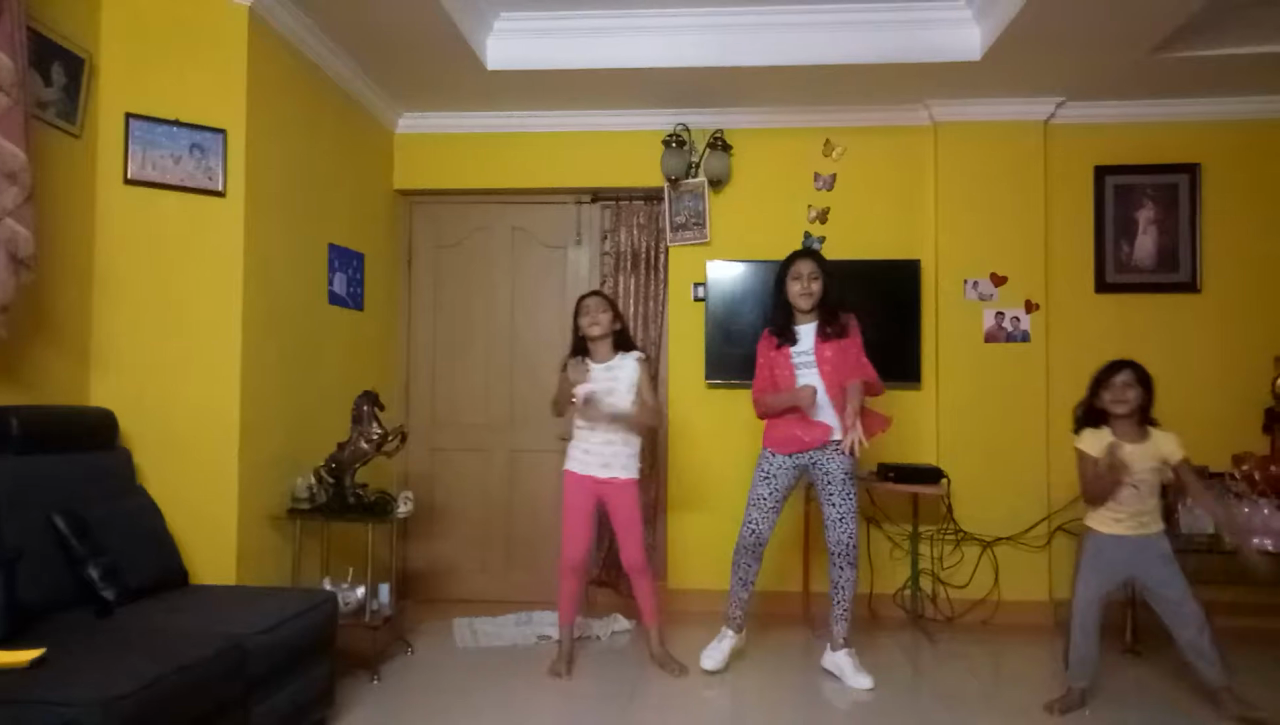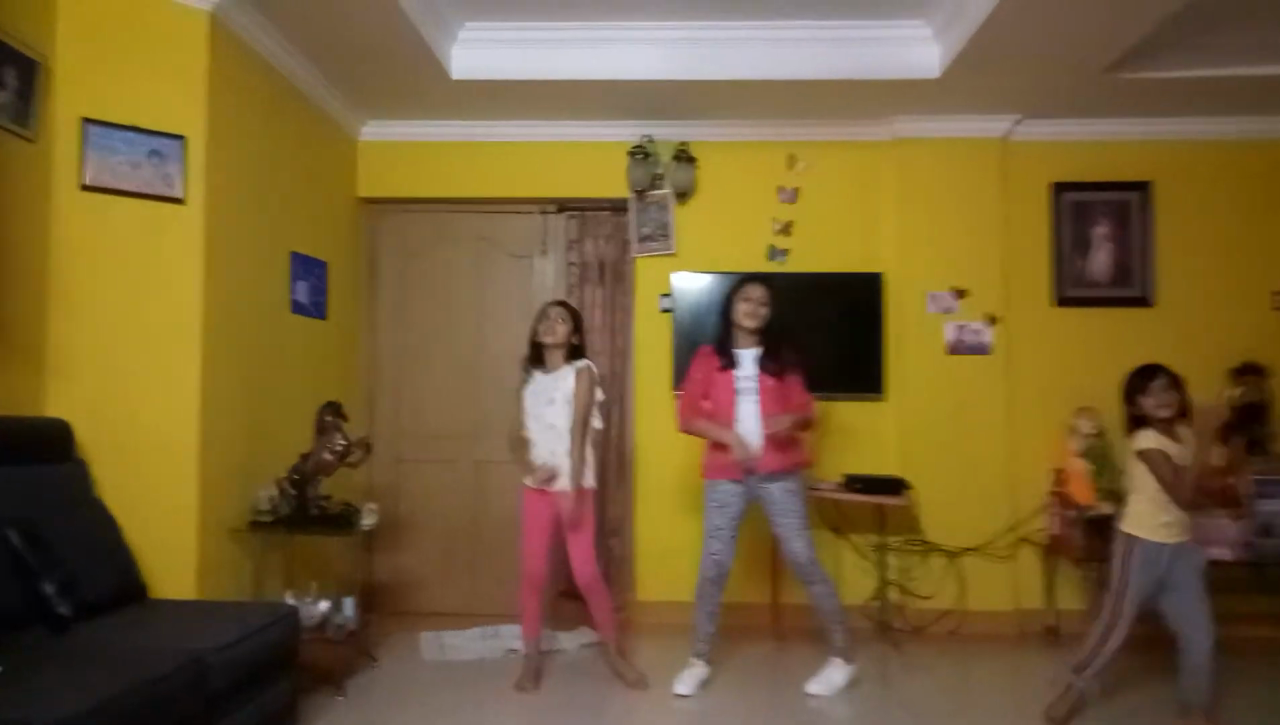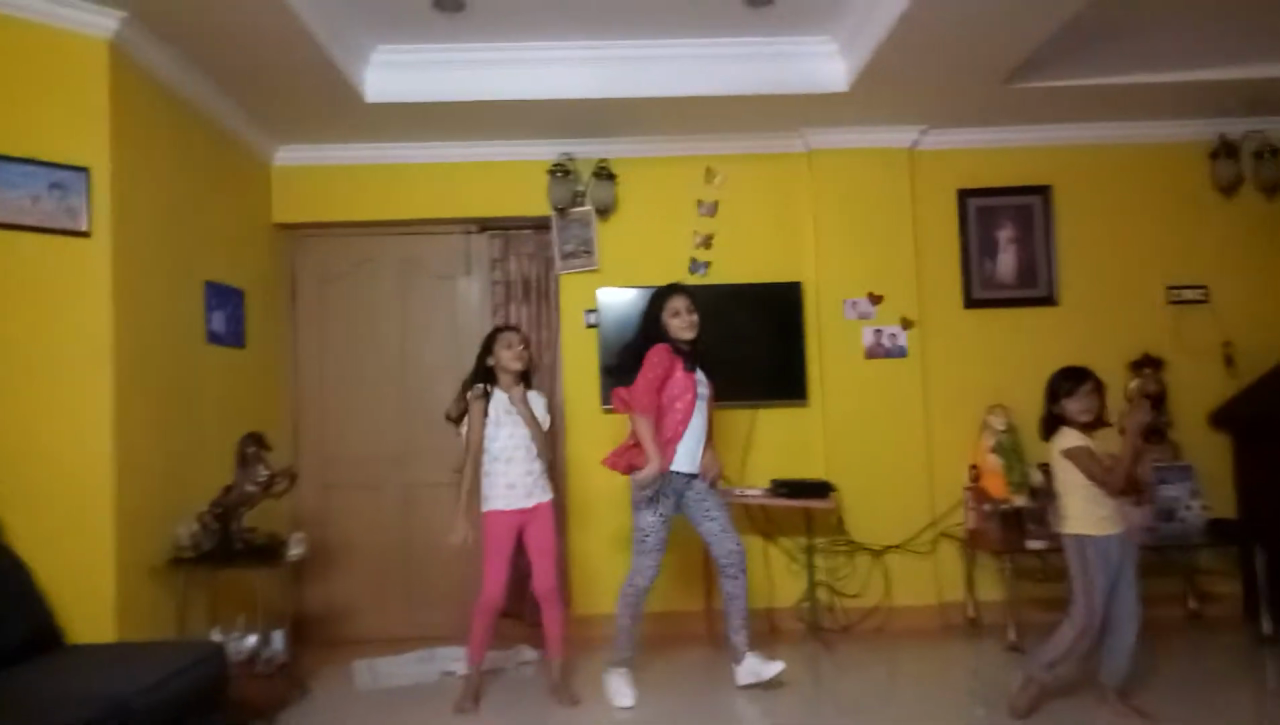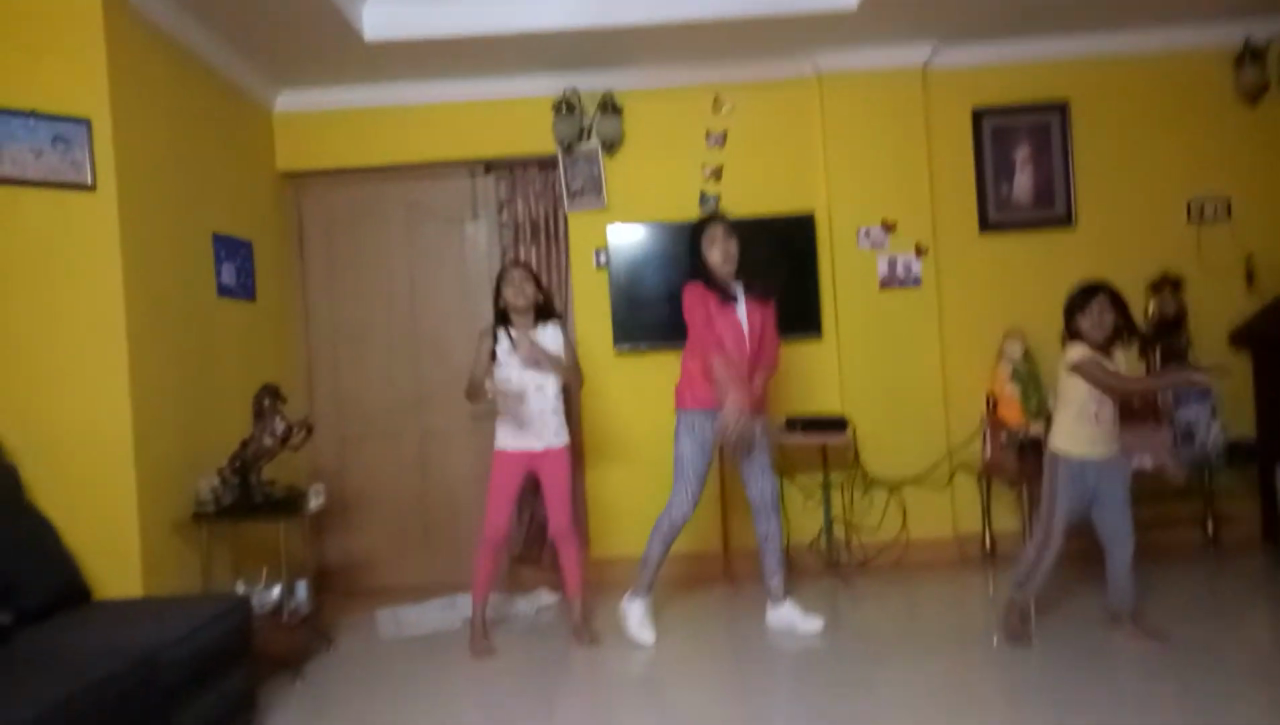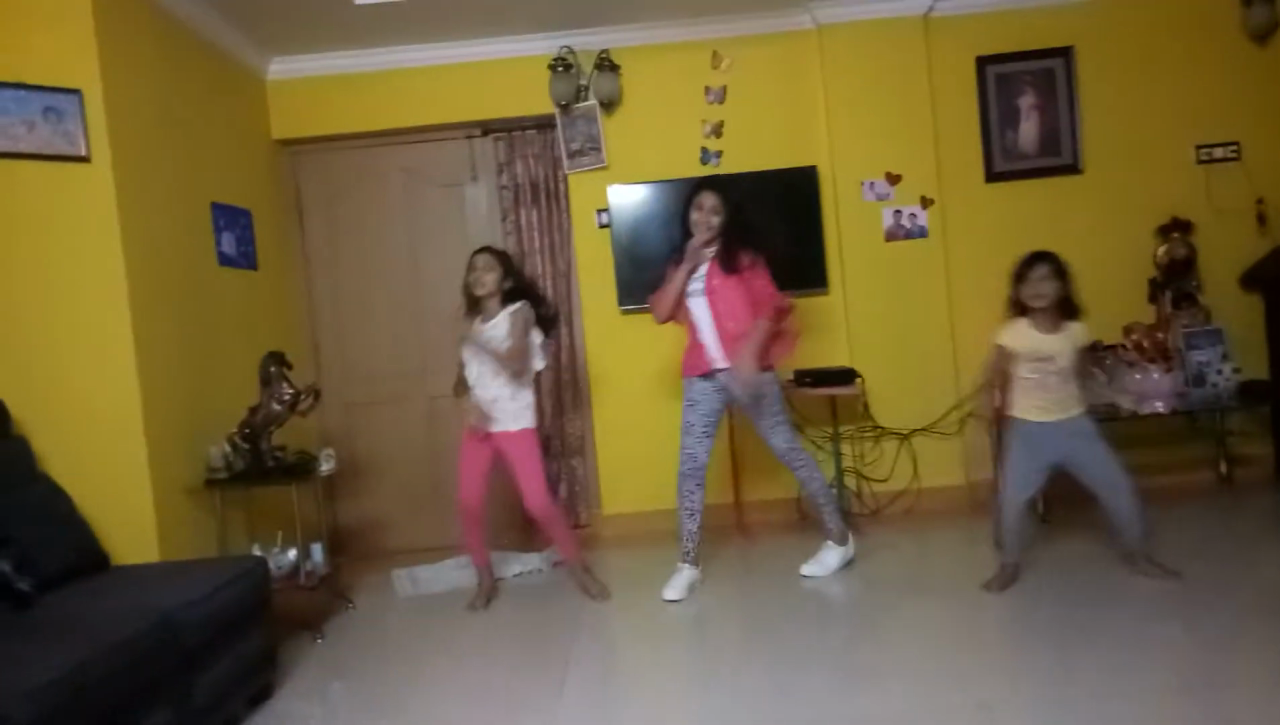
dt=0.3s
person 1, frame 1
left shoulder: (842, 326)
right shoulder: (771, 339)
left elbow: (856, 376)
right elbow: (761, 402)
left wrist: (853, 418)
right wrist: (793, 397)
left hip: (834, 447)
right hip: (782, 448)
left knee: (844, 544)
right knee: (752, 535)
left ankle: (838, 649)
right ankle: (732, 629)
person 1, frame 2
left shoulder: (779, 358)
right shoulder: (709, 357)
left elbow: (802, 411)
right elbow: (689, 417)
left wrist: (786, 422)
right wrist: (730, 439)
left hip: (778, 472)
right hip: (726, 474)
left knee: (803, 560)
right knee: (714, 565)
left ankle: (840, 656)
right ankle: (699, 659)
person 1, frame 3
left shoulder: (696, 364)
right shoulder: (661, 354)
right elbow: (639, 402)
left wrist: (711, 457)
right wrist: (652, 458)
left hip: (695, 476)
right hip: (661, 476)
left knee: (731, 555)
right knee: (645, 569)
left ankle: (744, 658)
right ankle: (619, 667)
person 1, frame 4
left shoulder: (756, 298)
right shoulder: (697, 291)
left elbow: (765, 357)
right elbow: (708, 350)
left wrist: (745, 408)
right wrist: (731, 405)
left hip: (745, 409)
right hip: (701, 409)
left knee: (766, 498)
right knee: (683, 504)
left ankle: (779, 604)
right ankle: (637, 597)
person 1, frame 5
left shoulder: (741, 257)
right shoulder: (683, 263)
left elbow: (768, 308)
right elbow: (661, 312)
left wrist: (752, 359)
right wrist: (687, 265)
left hip: (748, 370)
right hip: (702, 376)
left knee: (789, 451)
right knee: (691, 466)
left ankle: (838, 538)
right ankle: (687, 565)
person 2, frame 1
left shoulder: (635, 362)
right shoulder: (575, 366)
left elbow: (652, 417)
right elbow: (558, 409)
left wrist: (607, 414)
right wrist: (567, 389)
left hip: (622, 476)
right hip: (580, 472)
left knee: (636, 560)
right knee: (573, 558)
left ankle: (656, 645)
right ankle: (565, 645)
person 2, frame 2
left shoulder: (582, 371)
right shoulder: (532, 380)
left elbow: (581, 428)
right elbow: (526, 437)
left wrist: (575, 493)
right wrist: (531, 465)
left hip: (578, 484)
right hip: (539, 486)
left knee: (587, 575)
right knee: (533, 572)
left ankle: (613, 651)
right ankle: (532, 658)
person 2, frame 3
left shoulder: (536, 400)
right shoulder: (480, 396)
left elbow: (545, 453)
right elbow: (471, 456)
left wrist: (526, 413)
right wrist: (462, 515)
left hip: (538, 503)
right hip: (497, 507)
left knee: (547, 588)
right knee: (492, 595)
left ankle: (557, 674)
right ankle: (472, 679)
person 2, frame 4
left shoulder: (553, 332)
right shoulder: (493, 336)
left elbow: (575, 379)
right elbow: (470, 391)
left wrist: (542, 356)
right wrist: (490, 389)
left hip: (552, 443)
right hip: (509, 446)
left knee: (562, 528)
right knee: (494, 532)
left ankle: (578, 614)
right ankle: (478, 619)
person 2, frame 5
left shoulder: (518, 314)
right shoulder: (471, 323)
left elbow: (516, 366)
right elbow: (461, 383)
left wrist: (479, 342)
right wrist: (468, 402)
left hip: (517, 425)
right hip: (480, 427)
left knee: (539, 505)
right knee: (468, 505)
left ankle: (579, 570)
right ankle: (485, 580)
person 3, frame 1
left shoulder: (1164, 441)
right shoulder: (1091, 440)
left elbow: (1197, 490)
right elbow: (1093, 498)
left wrist: (1235, 532)
right wrist: (1108, 470)
left hip: (1150, 542)
right hip: (1103, 542)
left knee: (1188, 617)
right knee: (1083, 615)
left ankle: (1223, 691)
right ankle: (1077, 688)
person 3, frame 2
left shoulder: (1179, 438)
right shoulder: (1148, 441)
left elbow: (1197, 493)
right elbow: (1184, 496)
right wrist: (1199, 449)
left hip: (1179, 546)
right hip: (1141, 543)
left knee: (1198, 631)
right knee: (1117, 620)
right ankle: (1075, 689)
person 3, frame 3
left shoulder: (1087, 440)
right shoulder: (1068, 440)
left elbow: (1122, 485)
right elbow: (1113, 483)
left wrist: (1133, 441)
right wrist: (1132, 433)
left hip: (1117, 538)
right hip: (1087, 541)
left knee: (1126, 618)
right knee: (1087, 620)
left ankle: (1112, 690)
right ankle: (1037, 679)
person 3, frame 4
left shoulder: (1114, 359)
right shoulder: (1077, 355)
left elbow: (1128, 393)
right elbow: (1130, 387)
right wrist: (1182, 377)
left hip: (1109, 461)
right hip: (1069, 460)
left knee: (1120, 540)
right knee: (1051, 535)
left ankle: (1124, 613)
right ankle: (1018, 602)
person 3, frame 5
left shoulder: (1074, 330)
right shoulder: (1012, 334)
left elbow: (1078, 375)
right elbow: (1000, 384)
right wrist: (998, 427)
left hip: (1073, 423)
right hip: (1029, 427)
left knee: (1119, 487)
right knee: (1013, 498)
left ankle: (1138, 554)
right ankle: (1009, 563)
